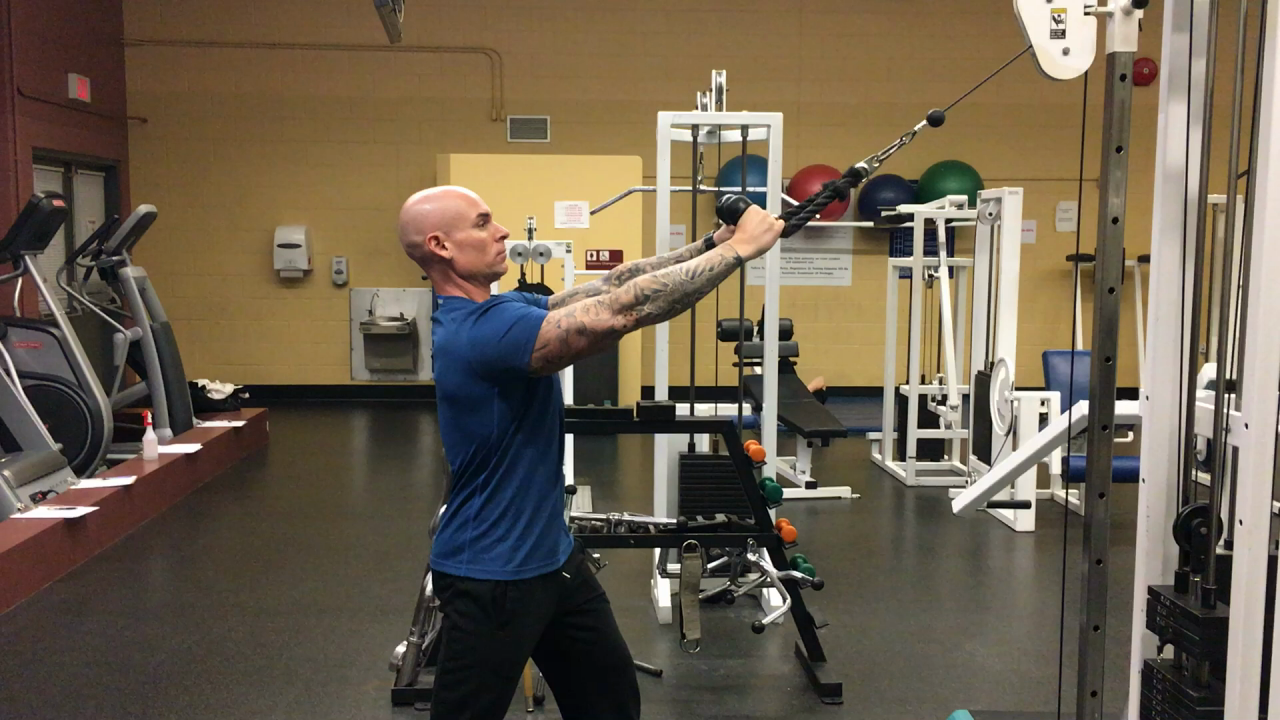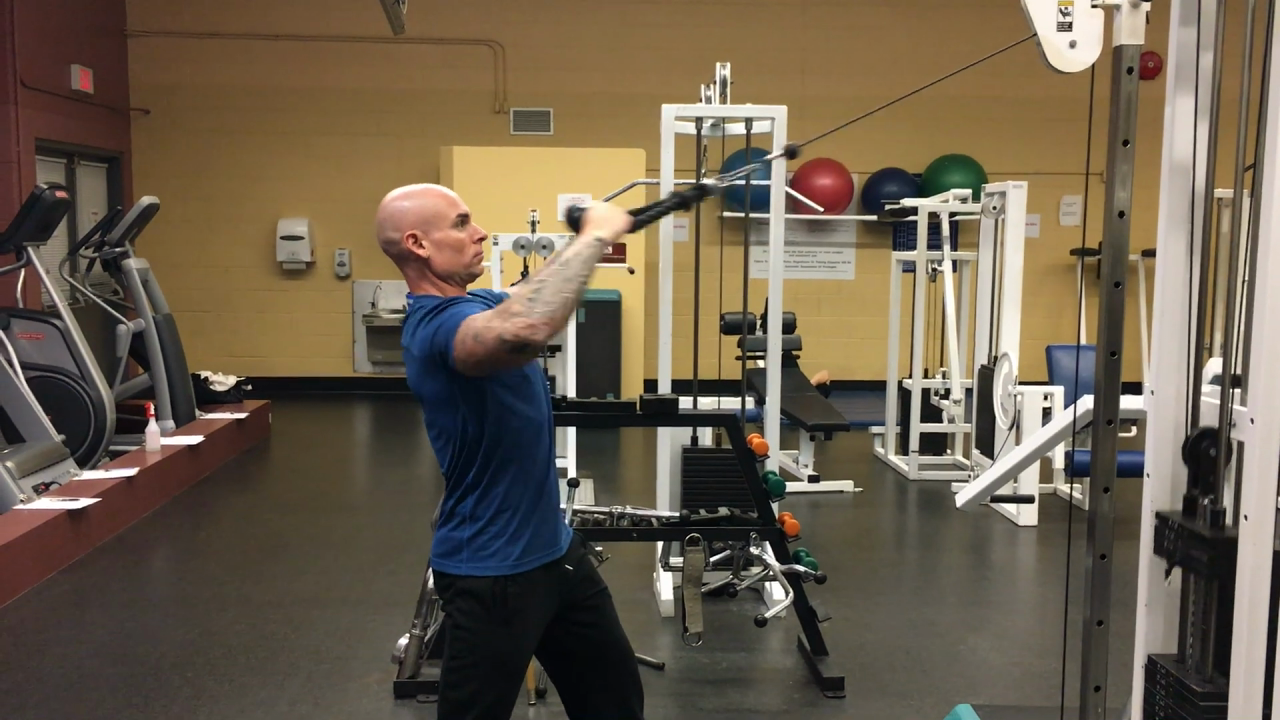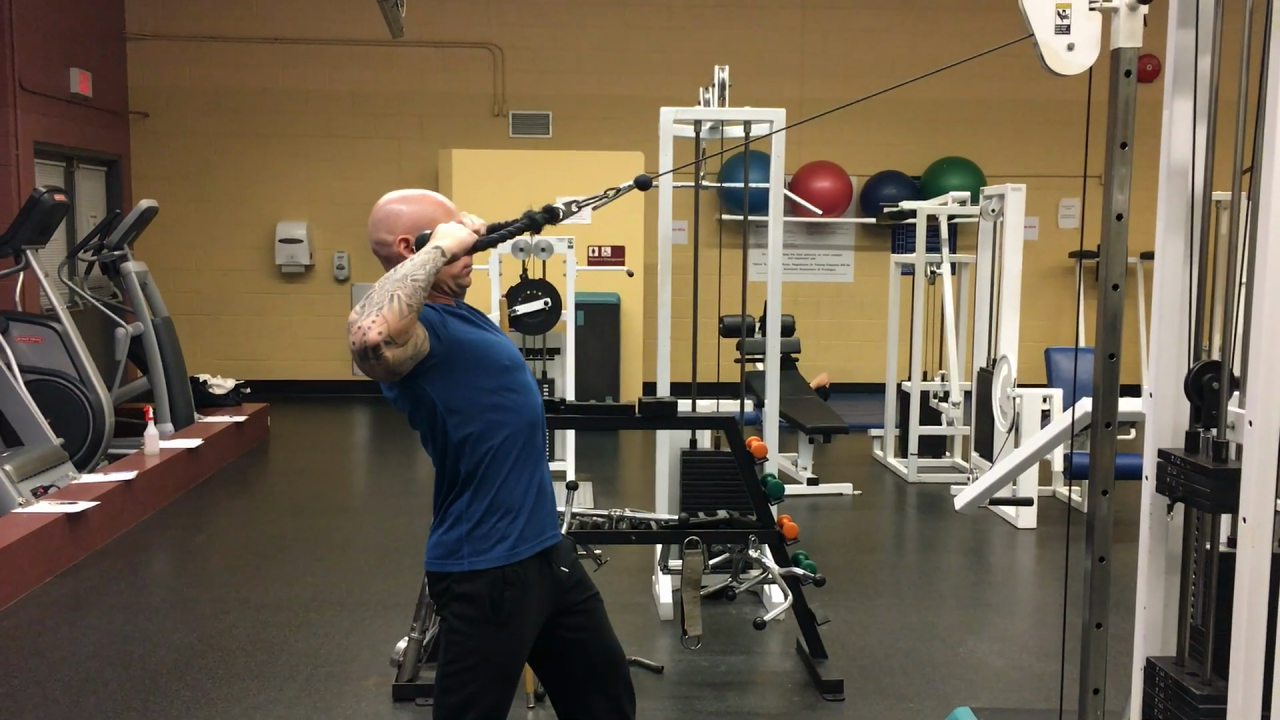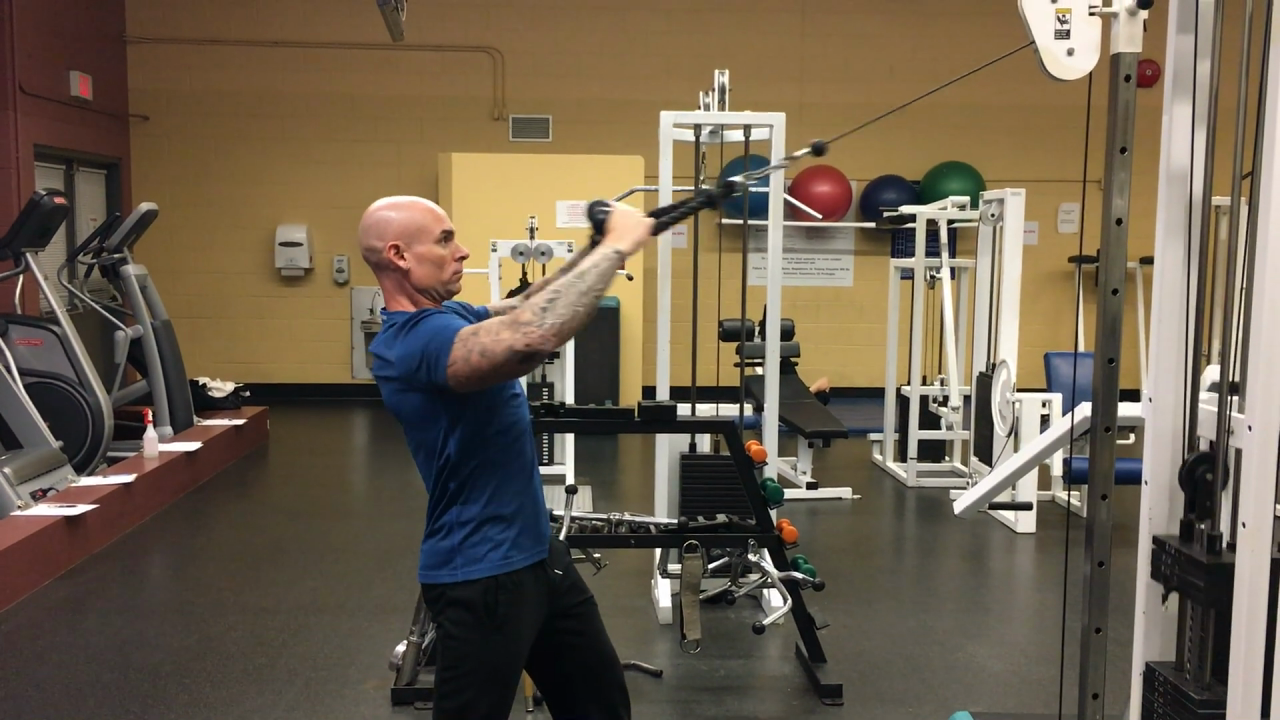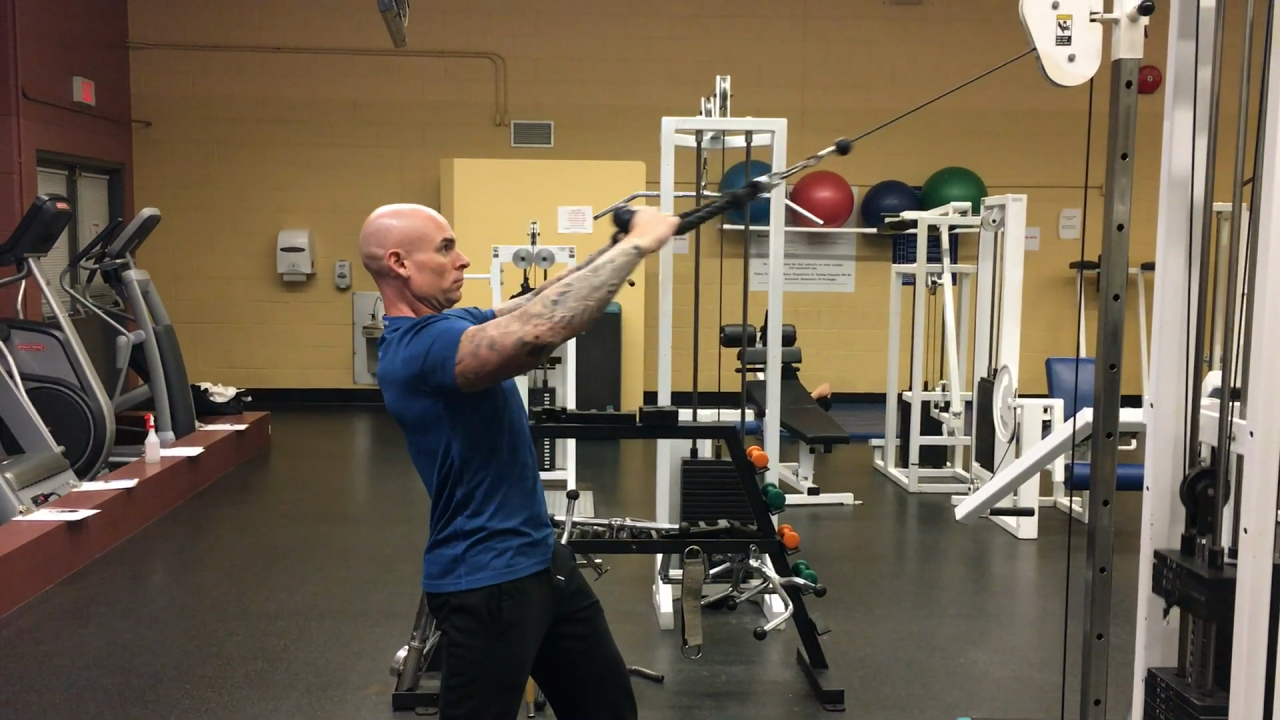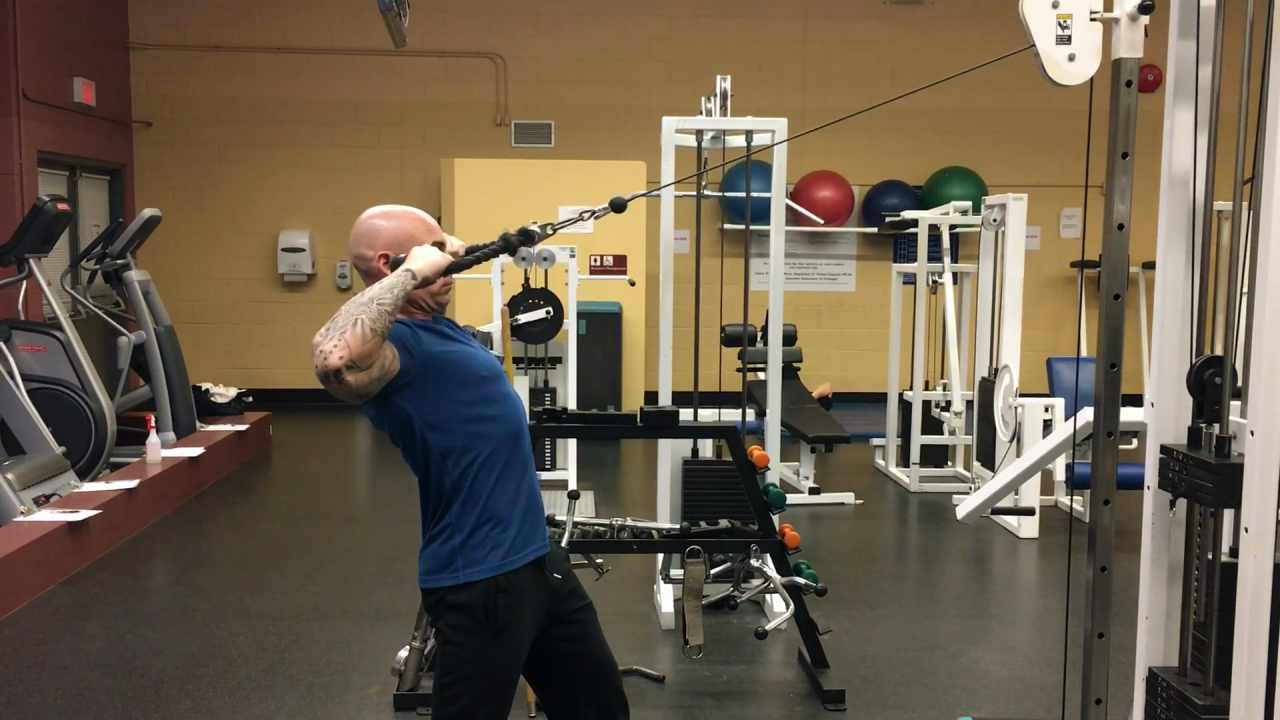
dt=0.7s
person 1, frame 1
left shoulder: (491, 311)
right shoulder: (481, 331)
left elbow: (605, 288)
right elbow: (620, 313)
left wrist: (710, 244)
right wrist: (737, 250)
left hip: (551, 555)
right hip: (492, 574)
person 1, frame 2
left shoulder: (470, 303)
right shoulder: (438, 326)
left elbow: (531, 300)
right elbow: (529, 327)
left wrist: (587, 236)
right wrist: (595, 237)
left hip: (555, 546)
right hip: (491, 570)
person 1, frame 3
left shoulder: (449, 314)
right shoulder: (413, 329)
right elbow: (369, 335)
left wrist: (465, 239)
right wrist: (441, 248)
left hip: (544, 547)
right hip: (487, 567)
person 1, frame 4
left shoulder: (446, 319)
right shoulder: (415, 342)
left elbow: (524, 312)
right elbow: (534, 337)
left wrist: (603, 247)
right wrist: (617, 245)
left hip: (536, 552)
right hip: (481, 575)
person 1, frame 5
left shoulder: (447, 325)
right shoulder: (418, 350)
left elbow: (530, 309)
right elbow: (543, 330)
left wrist: (629, 242)
right wrist: (635, 244)
left hip: (539, 559)
right hip: (487, 583)
person 1, frame 6
left shoulder: (431, 327)
right shoulder: (391, 346)
right elbow: (334, 360)
left wrist: (445, 259)
right wrist: (412, 271)
left hip: (536, 557)
right hip: (480, 578)
